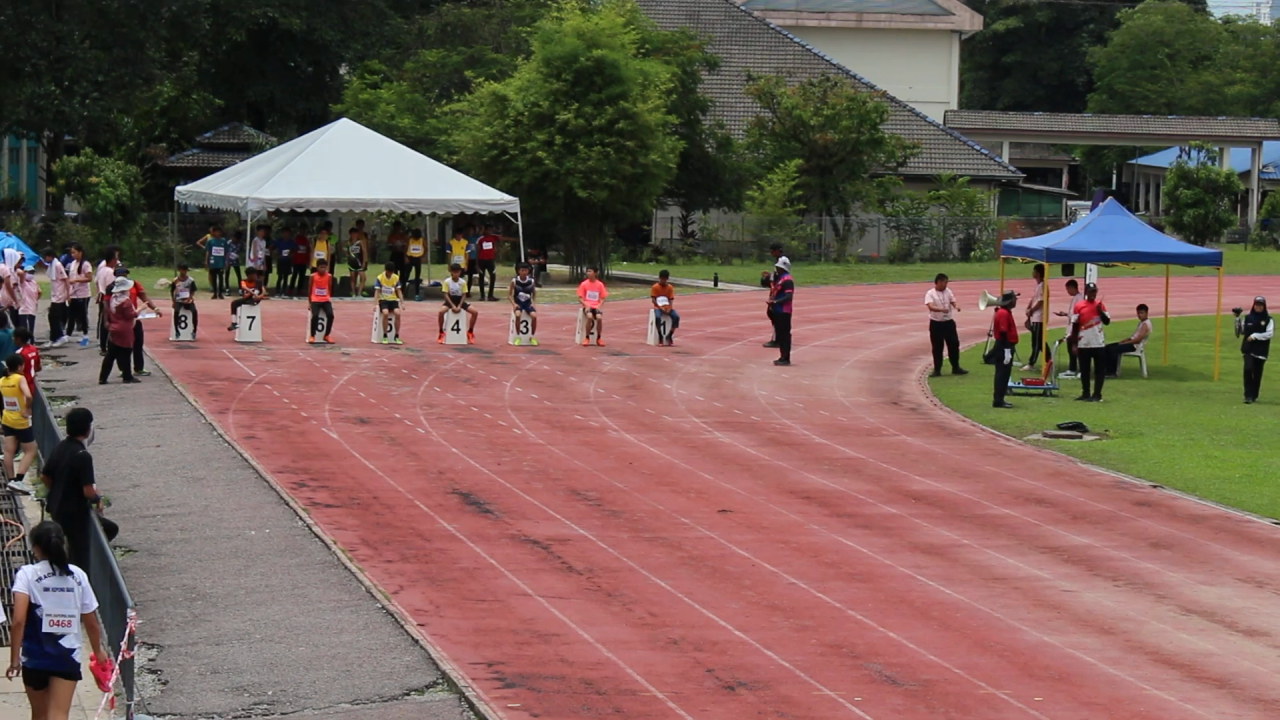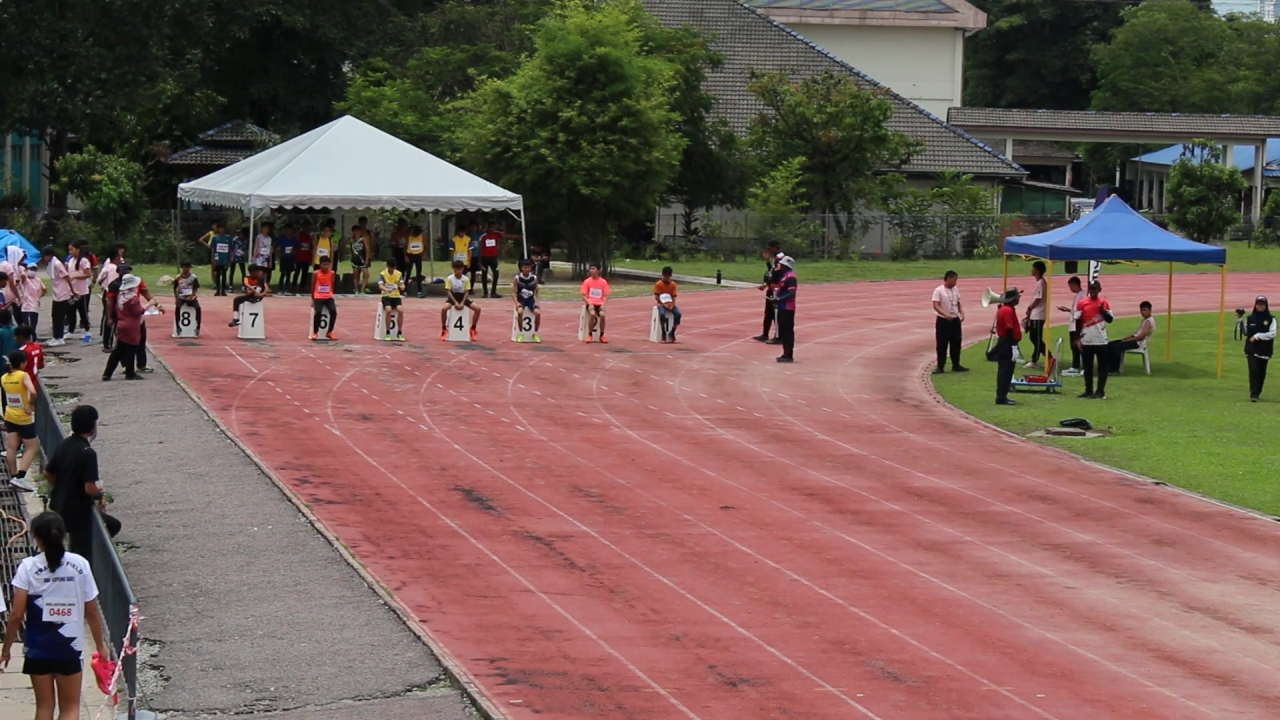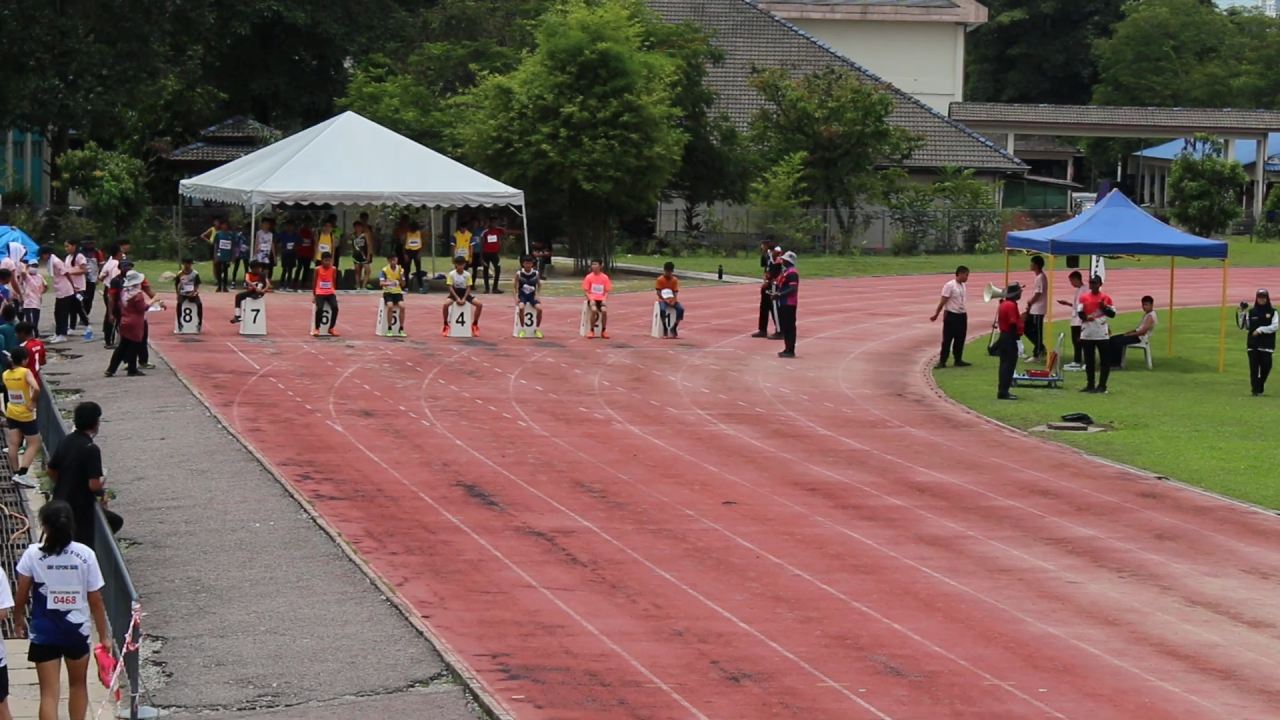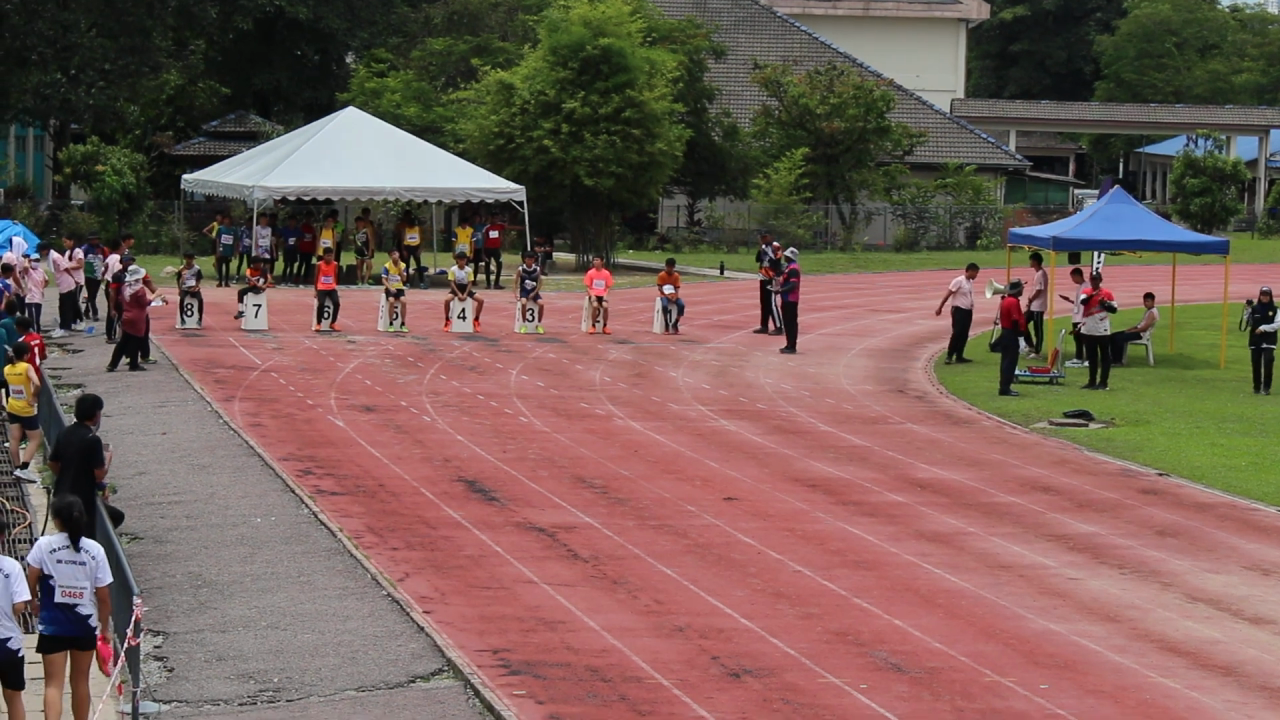
dt=0.2s
person 1, frame 1
left shoulder: (27, 574)
right shoulder: (78, 575)
left elbow: (18, 621)
right elbow: (91, 622)
left wrist: (14, 658)
right wrist: (99, 650)
left hip: (34, 658)
right hip: (68, 658)
person 1, frame 2
left shoulder: (28, 566)
right shoulder: (80, 564)
right elbow: (92, 611)
right wrist: (101, 645)
left hip: (37, 648)
right hip: (69, 647)
person 1, frame 3
left shoulder: (33, 553)
right shoulder: (85, 554)
left elbow: (21, 596)
right elbow: (96, 601)
left wrist: (19, 620)
right wrist: (104, 635)
left hip: (44, 635)
right hip: (77, 632)
left knee: (49, 694)
right knee: (78, 685)
person 1, frame 4
left shoulder: (43, 545)
right shoulder: (95, 550)
left elbow: (31, 586)
right elbow: (103, 597)
left wrist: (35, 603)
right wrist: (105, 628)
left hip: (52, 626)
right hip: (85, 626)
left knee: (53, 685)
right knee: (80, 682)
